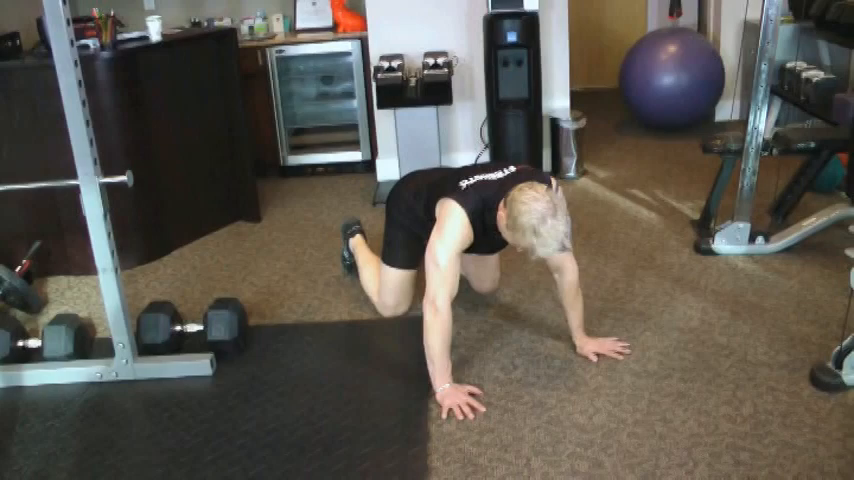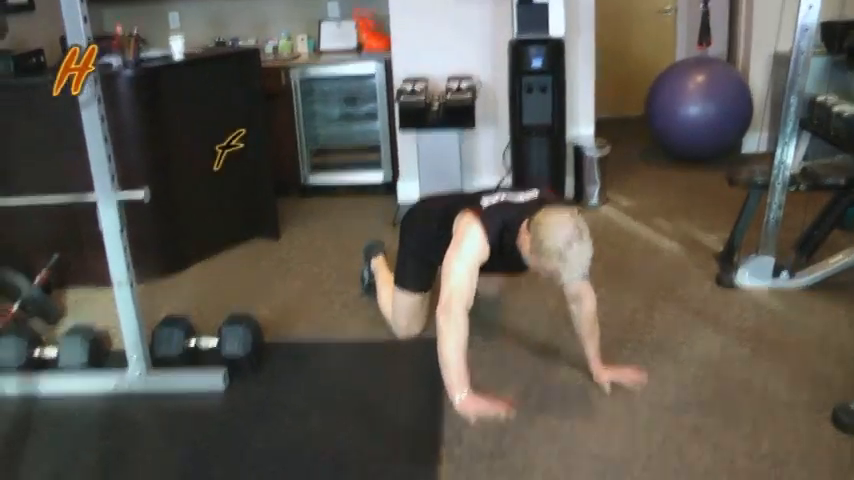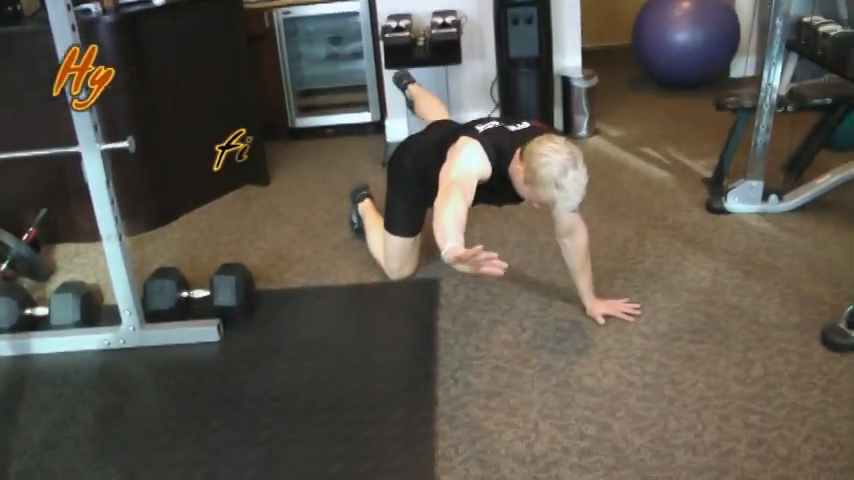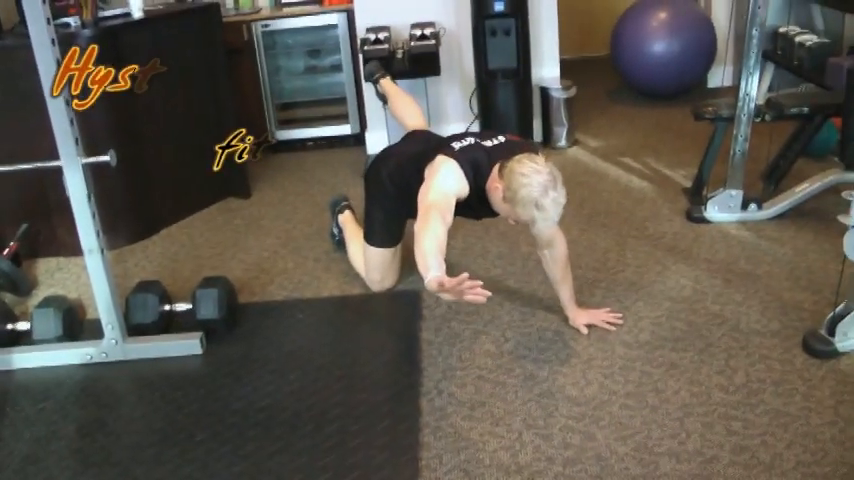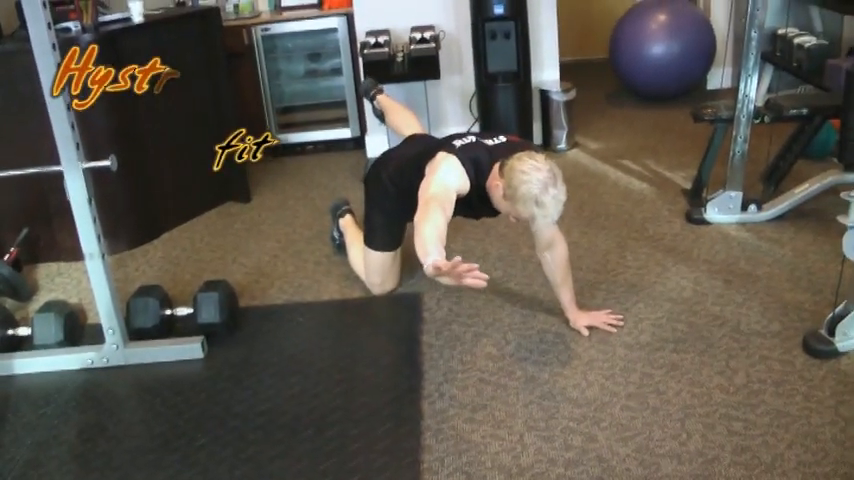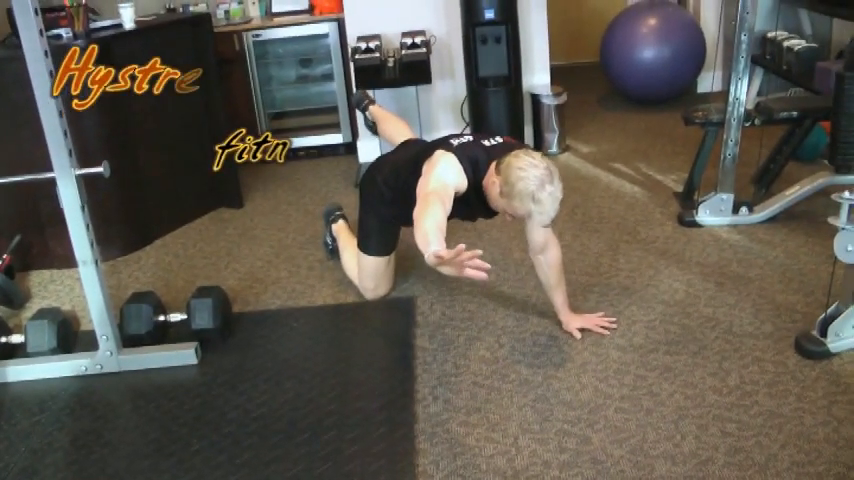
dt=0.5s
person 1, frame 1
left shoulder: (547, 193)
right shoulder: (457, 217)
left elbow: (565, 267)
right elbow: (437, 303)
left wrist: (580, 337)
right wrist: (444, 386)
right hip: (411, 205)
left knee: (487, 286)
right knee: (392, 306)
right ankle: (355, 239)
person 1, frame 2
left shoulder: (565, 221)
right shoulder: (476, 234)
left elbow: (581, 297)
right elbow: (451, 311)
left wrist: (597, 366)
right wrist: (461, 395)
right hip: (424, 231)
right knee: (406, 328)
right ankle: (376, 261)
person 1, frame 3
left shoulder: (554, 157)
right shoulder: (472, 157)
left elbow: (571, 231)
right elbow: (451, 198)
left wrist: (590, 300)
right wrist: (452, 248)
right hip: (413, 167)
right knee: (398, 271)
left ankle: (410, 86)
right ankle: (364, 204)
person 1, frame 4
left shoulder: (532, 167)
right shoulder: (450, 174)
left elbow: (551, 241)
right elbow: (431, 221)
left wrist: (572, 309)
right wrist: (435, 278)
left hip: (423, 148)
right hip: (390, 179)
left knee: (419, 131)
right knee: (380, 282)
left ankle: (382, 80)
right ankle: (344, 215)
person 1, frame 5
left shoulder: (530, 169)
right shoulder: (451, 170)
left elbow: (550, 244)
right elbow: (430, 212)
left wrist: (572, 311)
right wrist: (434, 262)
right hip: (389, 183)
left knee: (416, 136)
right knee: (381, 286)
left ankle: (377, 97)
right ankle: (345, 220)
person 1, frame 6
left shoulder: (525, 173)
right shoulder: (449, 168)
left elbow: (544, 247)
right elbow: (430, 207)
left wrist: (566, 314)
right wrist: (436, 252)
left hip: (414, 160)
right hip: (384, 189)
right knee: (374, 290)
left ankle: (370, 108)
right ankle: (337, 224)
